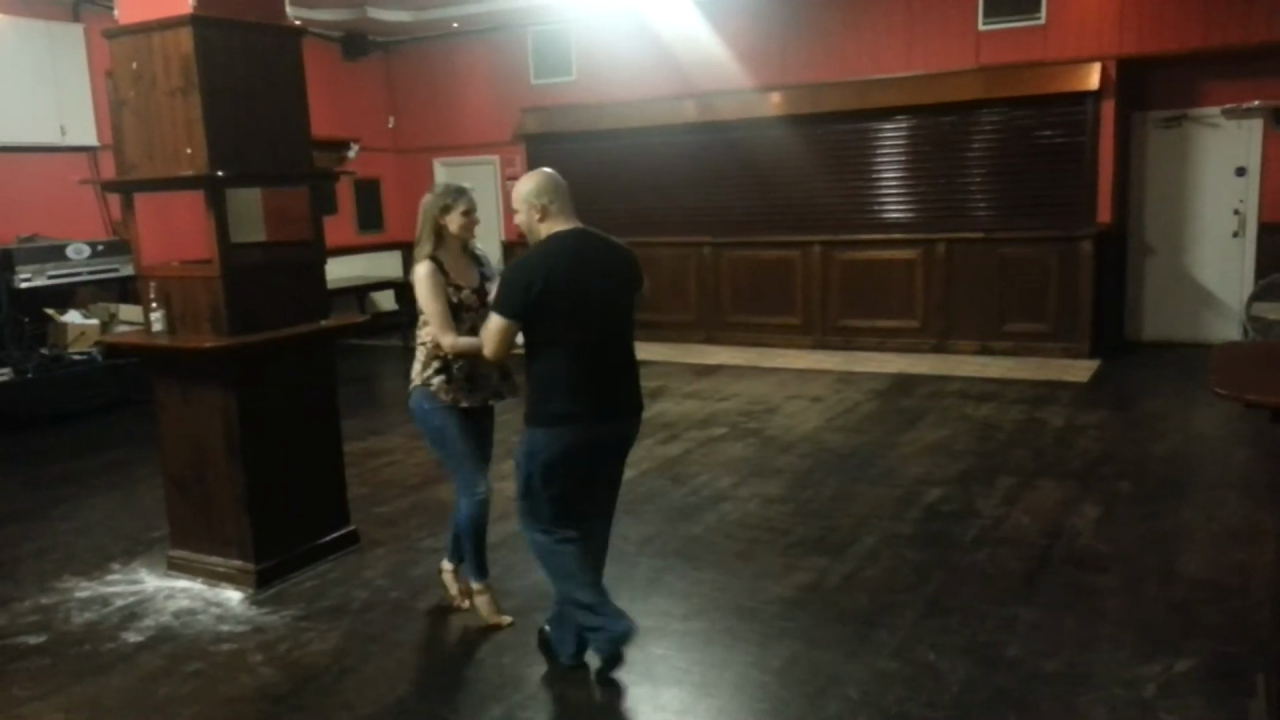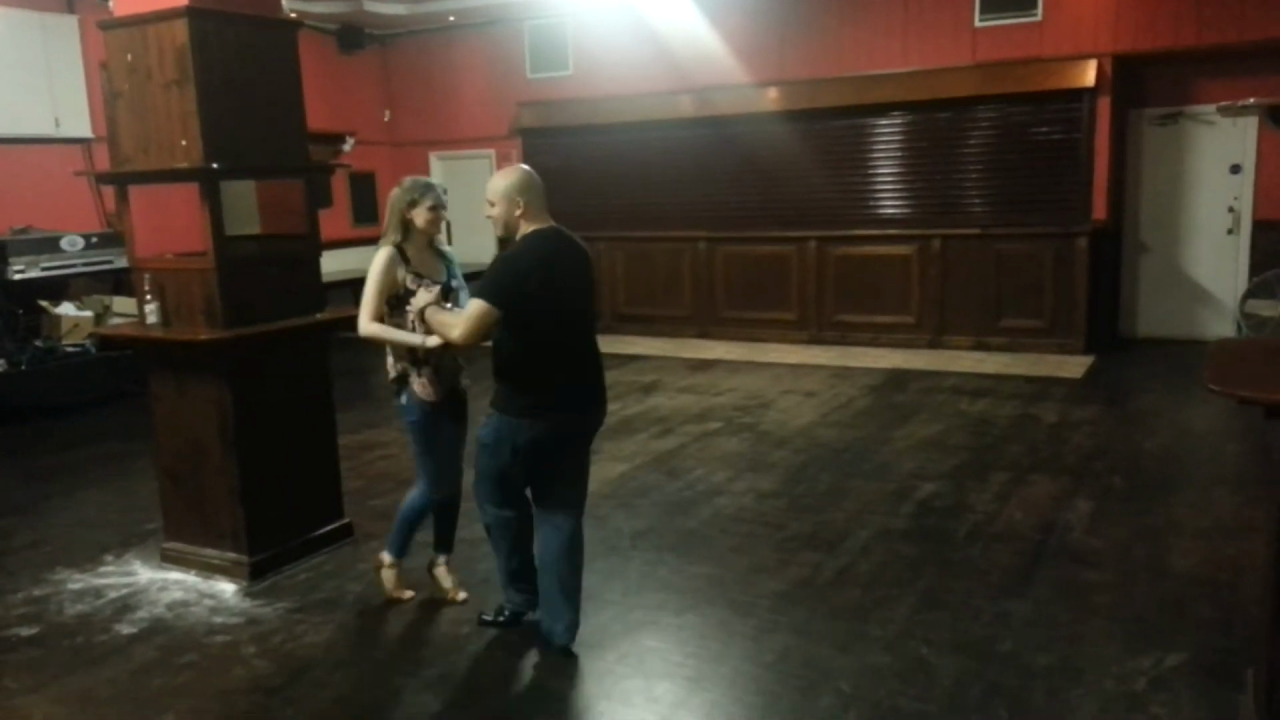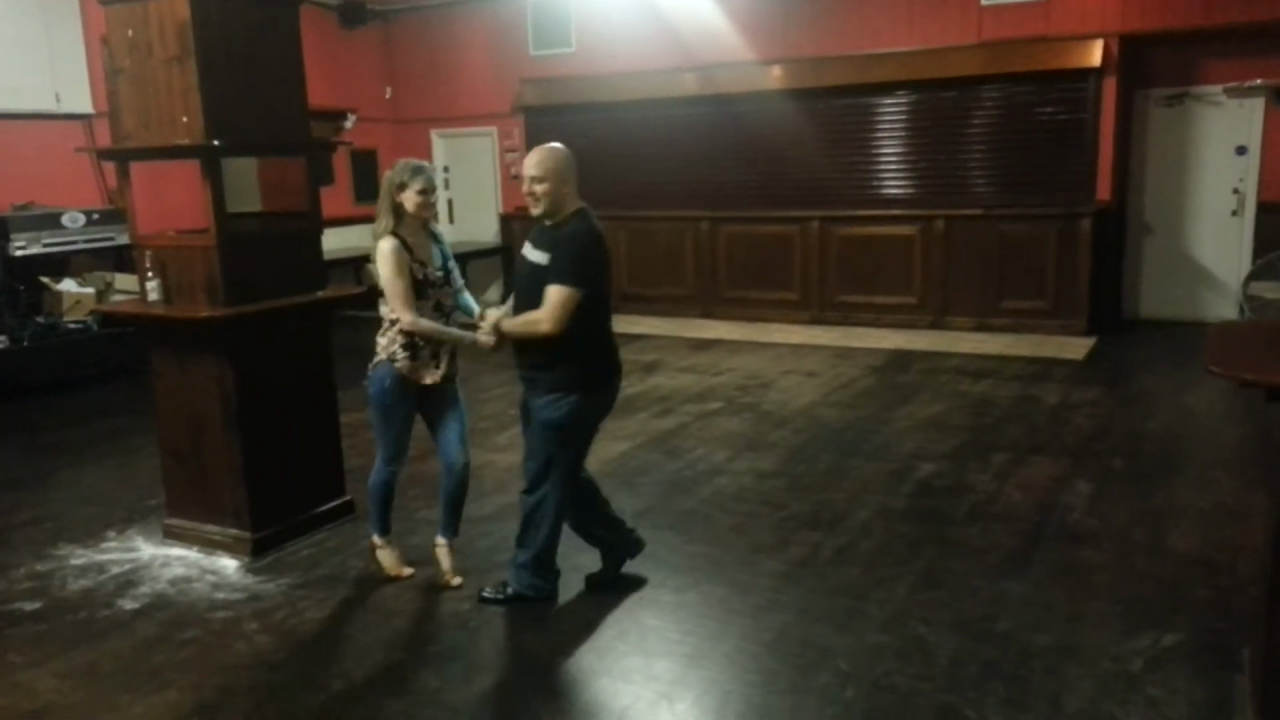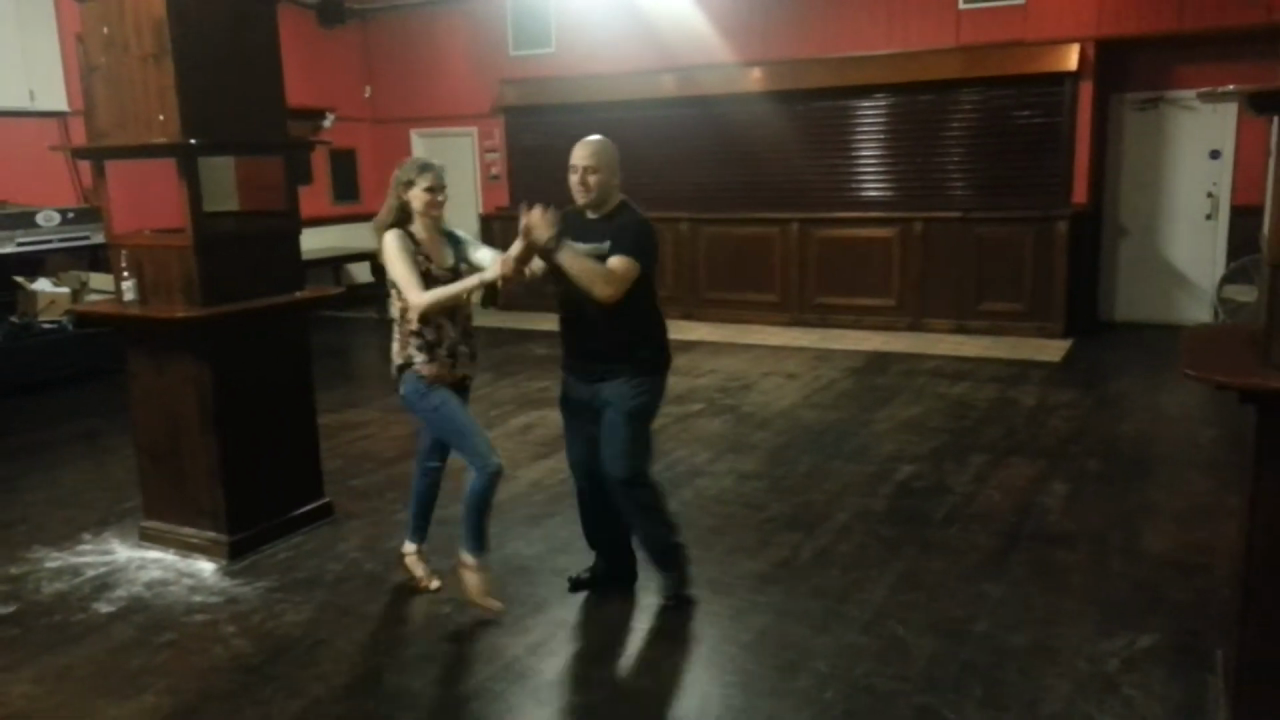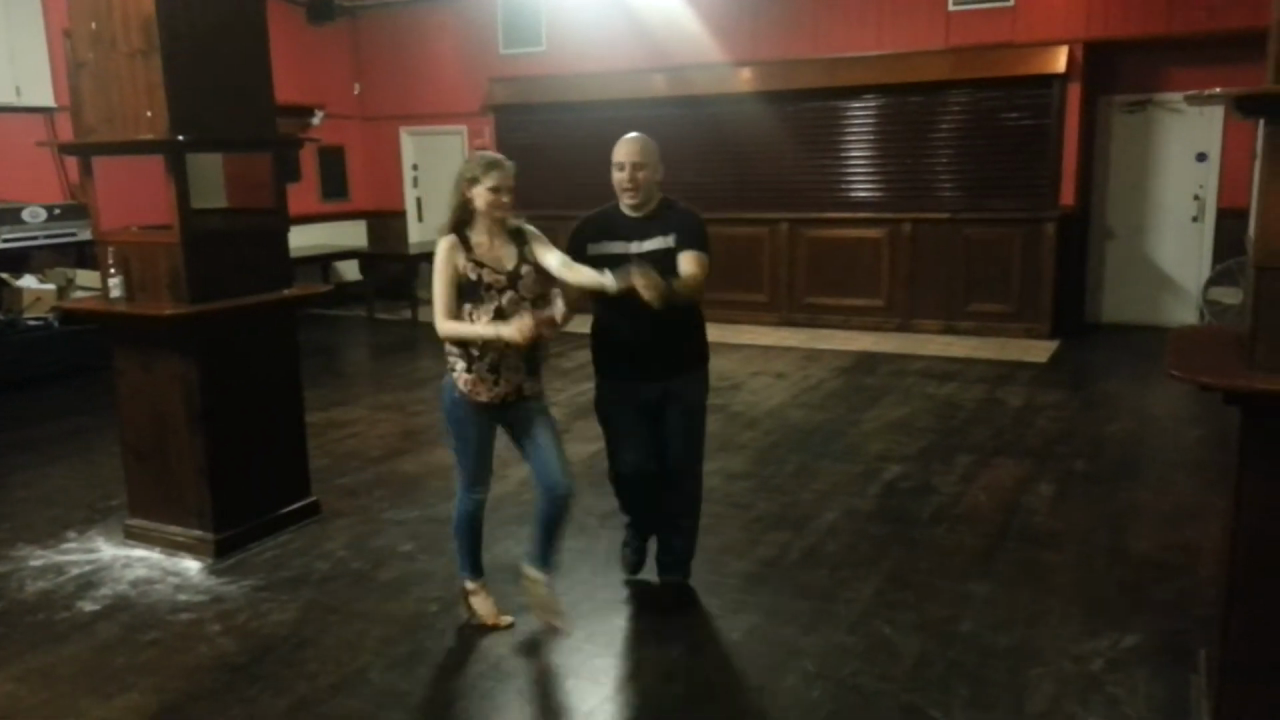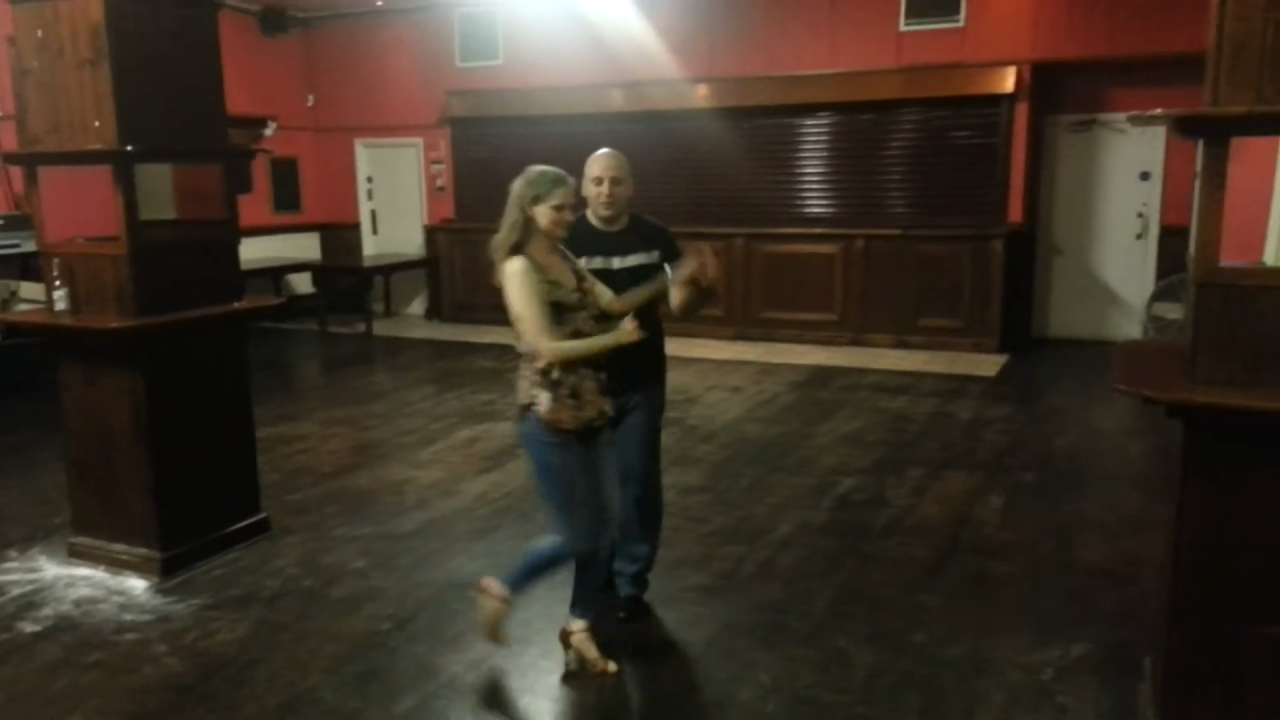
dt=0.4s
person 1, frame 1
left shoulder: (530, 268)
right shoulder: (620, 257)
left elbow: (492, 349)
left wrist: (502, 307)
left hip: (560, 421)
right hip: (621, 415)
left knee: (547, 526)
right knee: (586, 526)
left ankle: (603, 625)
right ankle: (568, 637)
person 1, frame 2
left shoulder: (516, 263)
right shoulder: (574, 252)
left elbow: (463, 333)
left wrist: (429, 307)
right wrist: (496, 320)
left hip: (526, 412)
right hip: (582, 406)
left knee: (500, 500)
right knee: (561, 511)
left ankle: (522, 599)
right ankle: (558, 624)
person 1, frame 3
left shoulder: (576, 240)
right shoulder: (551, 230)
left elbow: (550, 321)
left wrist: (499, 325)
right wrist: (507, 314)
left hip: (571, 384)
right hip: (557, 380)
left knee: (544, 480)
right knee: (559, 471)
left ankle: (531, 579)
right ankle: (617, 542)
person 1, frame 4
left shoulder: (633, 227)
right shoulder: (566, 222)
left elbow: (608, 287)
right elbow: (532, 269)
left wrist: (552, 244)
right wrist: (527, 246)
left hip: (632, 373)
right hip: (580, 373)
left knee: (624, 472)
right knee: (587, 470)
left ankle: (671, 565)
right ankle: (609, 563)
person 1, frame 5
left shoulder: (684, 222)
right shoulder: (591, 227)
left elbow: (695, 281)
left wrist: (665, 290)
left hip: (679, 374)
right hip: (618, 374)
left knee: (679, 471)
right knee: (630, 468)
left ankle: (674, 569)
right ankle: (640, 528)
person 1, frame 6
left shoulder: (655, 238)
right shoulder: (564, 241)
left elbow: (678, 303)
left wrist: (694, 280)
left hip: (640, 385)
left knee: (638, 482)
left ankle: (630, 582)
person 2, frame 1
left shoulder: (480, 261)
right shoulder: (428, 270)
right elbow: (450, 342)
left hip: (477, 392)
right hip: (436, 395)
left knee: (475, 489)
right knee: (475, 490)
left ankle: (452, 566)
right ankle: (478, 585)
person 2, frame 2
left shoulder: (444, 257)
right shoulder: (390, 258)
left elbow: (467, 311)
right elbow: (366, 325)
right wrist: (422, 340)
left hip: (448, 381)
right hip: (417, 385)
left knee: (451, 479)
right knee: (434, 483)
left ankle: (440, 561)
right ankle: (389, 559)
person 2, frame 3
left shoulder: (434, 239)
right shoulder: (391, 247)
left elbow: (458, 291)
right elbow: (408, 319)
left wrist: (484, 317)
right wrist: (472, 338)
left hip: (440, 368)
right hip: (396, 370)
left knee: (457, 462)
right knee: (392, 461)
left ankle: (444, 542)
right ankle: (381, 539)
person 2, frame 4
left shoulder: (454, 238)
right shoulder: (397, 239)
left elbow: (494, 263)
right elbow: (420, 301)
right wrist: (482, 278)
left hip: (456, 370)
right hip: (421, 375)
left knee: (433, 462)
right knee: (488, 464)
left ankle: (413, 548)
right ankle: (472, 560)
person 2, frame 5
left shoulder: (525, 237)
right shoulder: (452, 247)
left elbow: (566, 268)
right elbow: (444, 324)
left wrist: (611, 281)
right wrist: (503, 333)
left hip: (522, 386)
right hip: (470, 387)
left knee: (559, 485)
right knee: (475, 490)
left ankle: (537, 573)
right ankle: (473, 585)
person 2, frame 6
left shoulder: (563, 258)
right shoulder: (518, 268)
left elbow: (609, 304)
right elbow: (548, 347)
left wrist: (667, 281)
right wrist: (615, 338)
left hip: (585, 408)
right hip: (547, 415)
left knee: (597, 525)
right knee: (574, 535)
left ankle: (579, 627)
right ankle: (501, 588)
